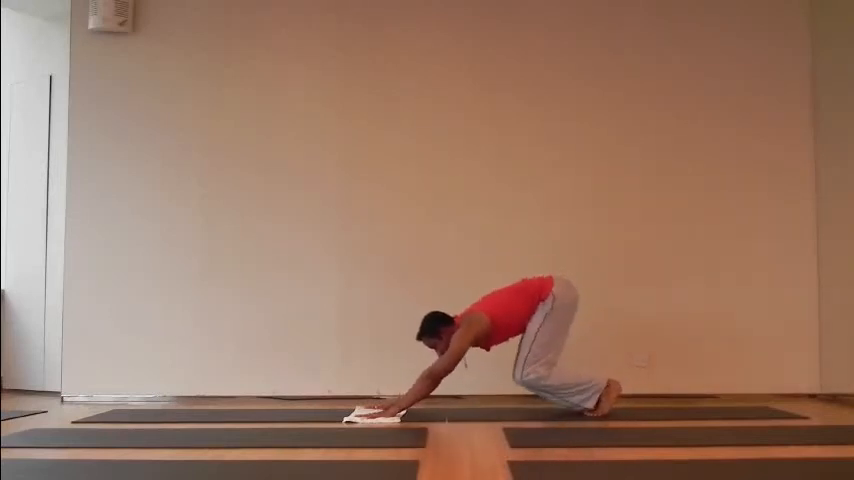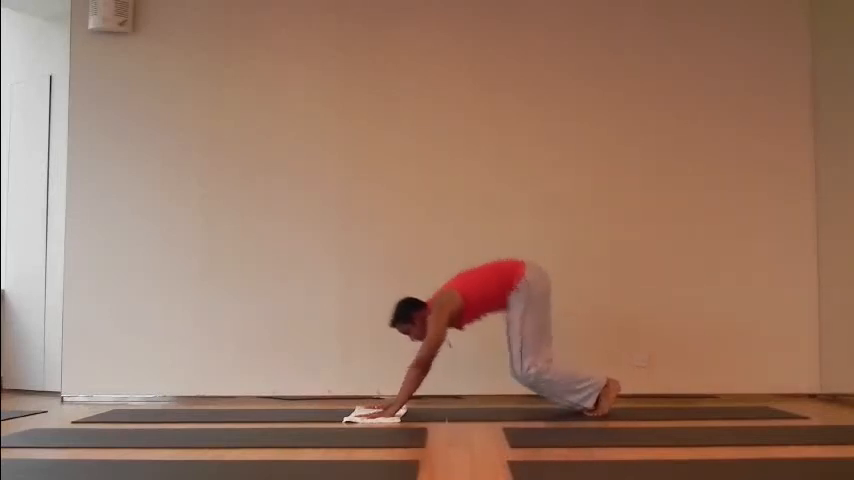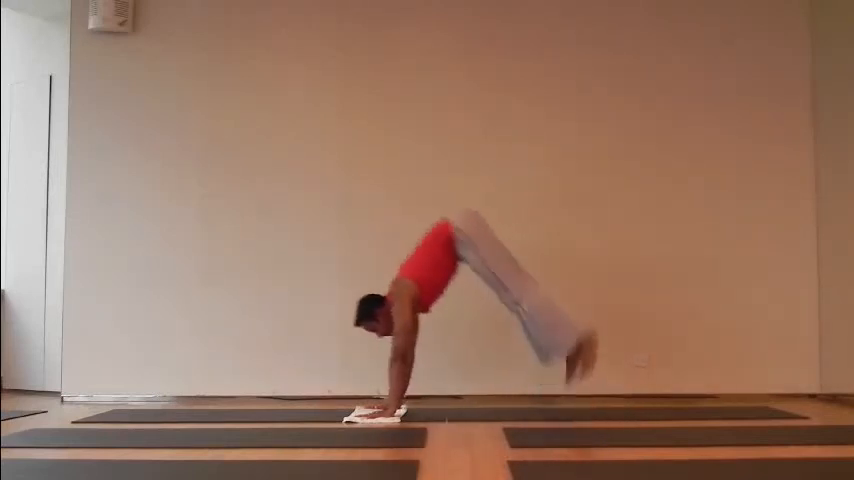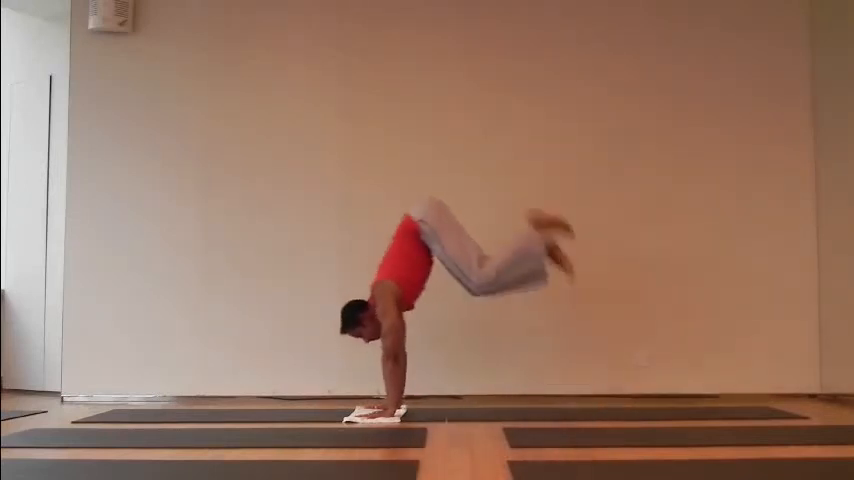
dt=0.2s
person 1, frame 1
left shoulder: (466, 330)
right shoulder: (463, 327)
left elbow: (434, 374)
right elbow: (434, 374)
left wrist: (399, 405)
right wrist: (401, 401)
left hip: (555, 296)
right hip: (550, 296)
left knee: (528, 374)
right knee: (530, 373)
left ankle: (602, 388)
right ankle: (598, 391)
person 1, frame 2
left shoulder: (437, 313)
right shoulder: (436, 312)
left elbow: (421, 363)
right elbow: (421, 365)
left wrist: (395, 405)
right wrist: (399, 400)
left hip: (524, 281)
right hip: (521, 281)
left knee: (526, 370)
right knee: (529, 366)
left ankle: (600, 388)
right ankle: (596, 392)
person 1, frame 3
left shoulder: (401, 301)
right shoulder: (405, 303)
left elbow: (400, 357)
right elbow: (405, 357)
left wrist: (392, 405)
right wrist: (393, 402)
left knee: (515, 294)
right knee: (515, 290)
left ankle: (577, 341)
right ankle: (572, 345)
person 1, frame 4
left shoulder: (383, 302)
right shoulder: (388, 304)
left elbow: (392, 356)
right elbow: (397, 355)
left wrist: (392, 405)
right wrist: (394, 402)
right hip: (424, 226)
left knee: (481, 280)
right knee: (484, 279)
left ankle: (540, 232)
right ankle: (542, 244)
